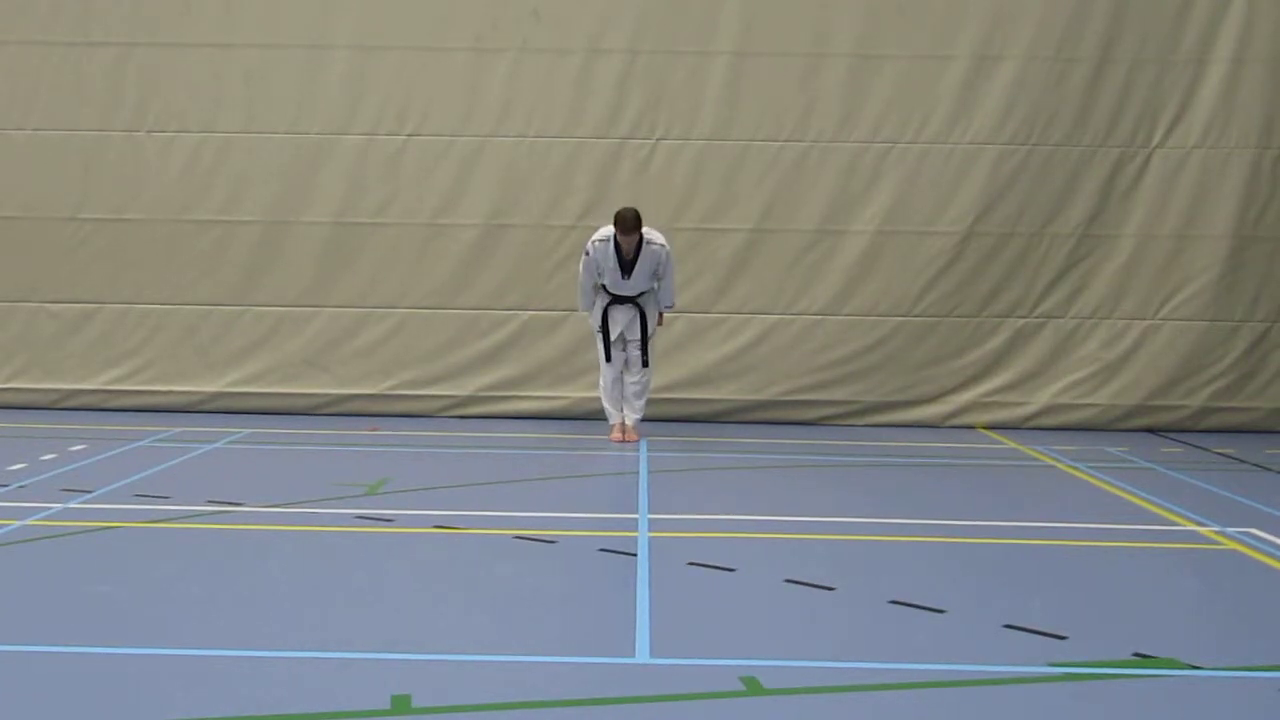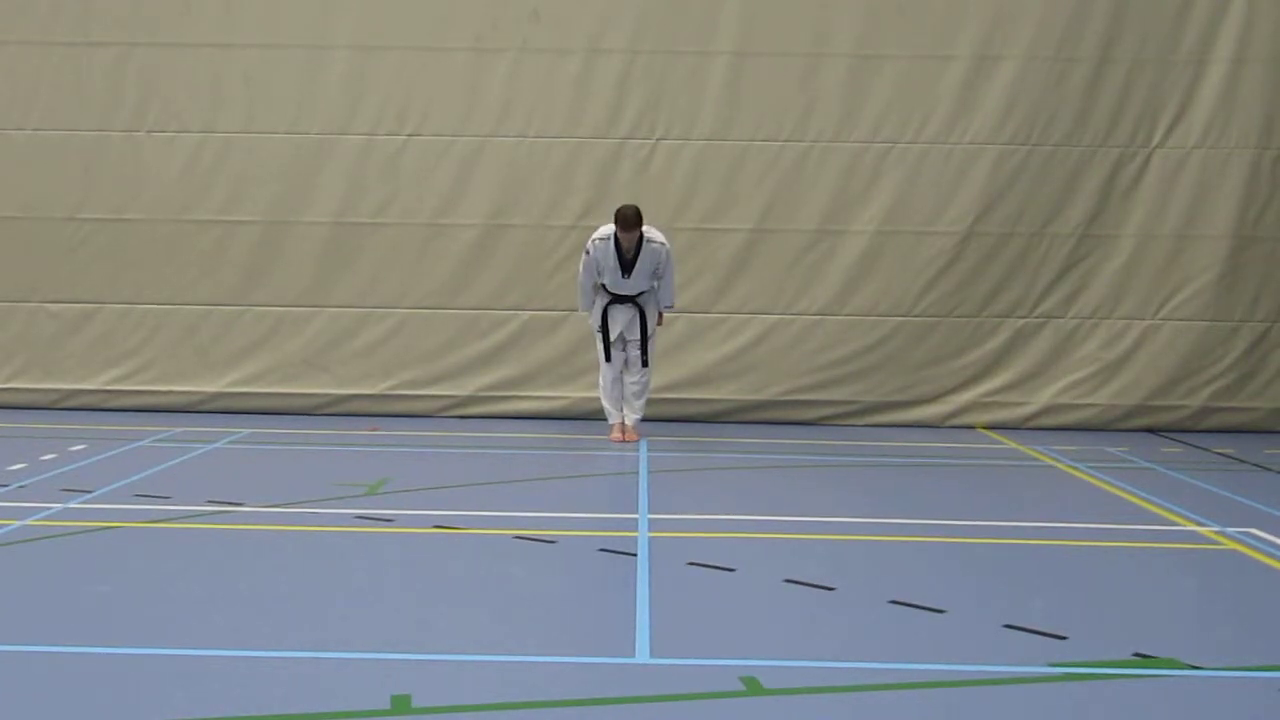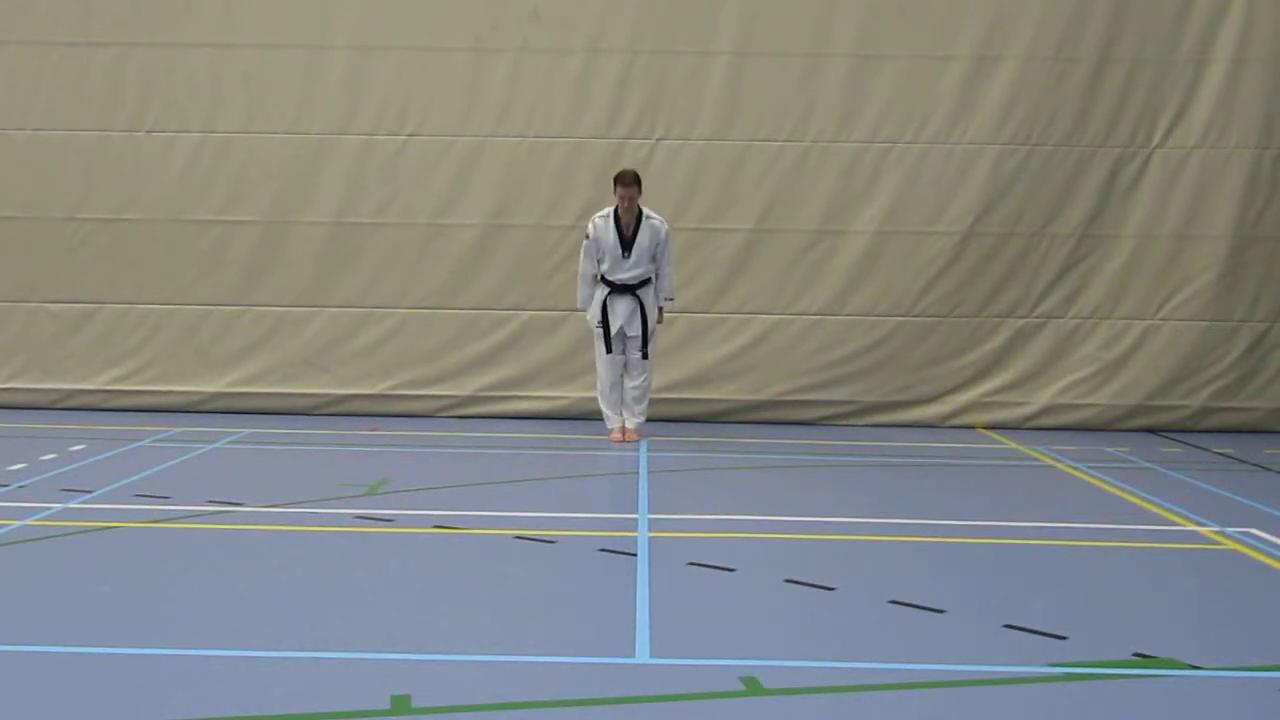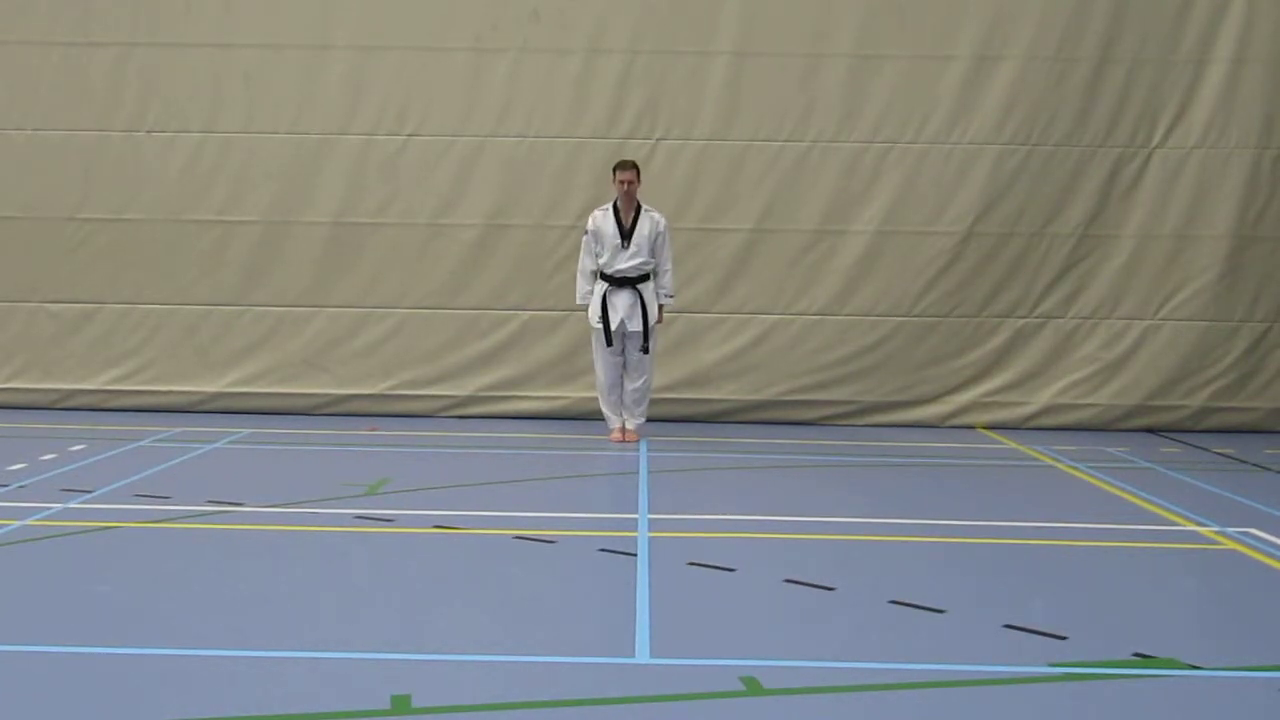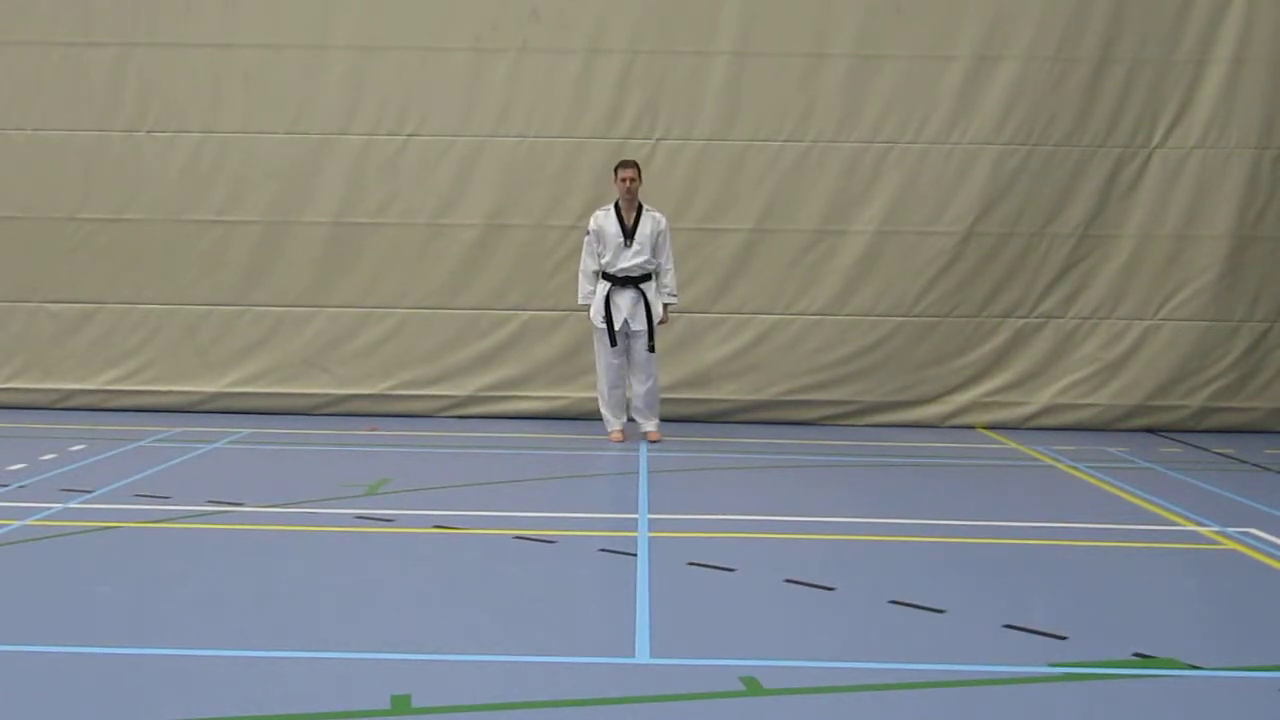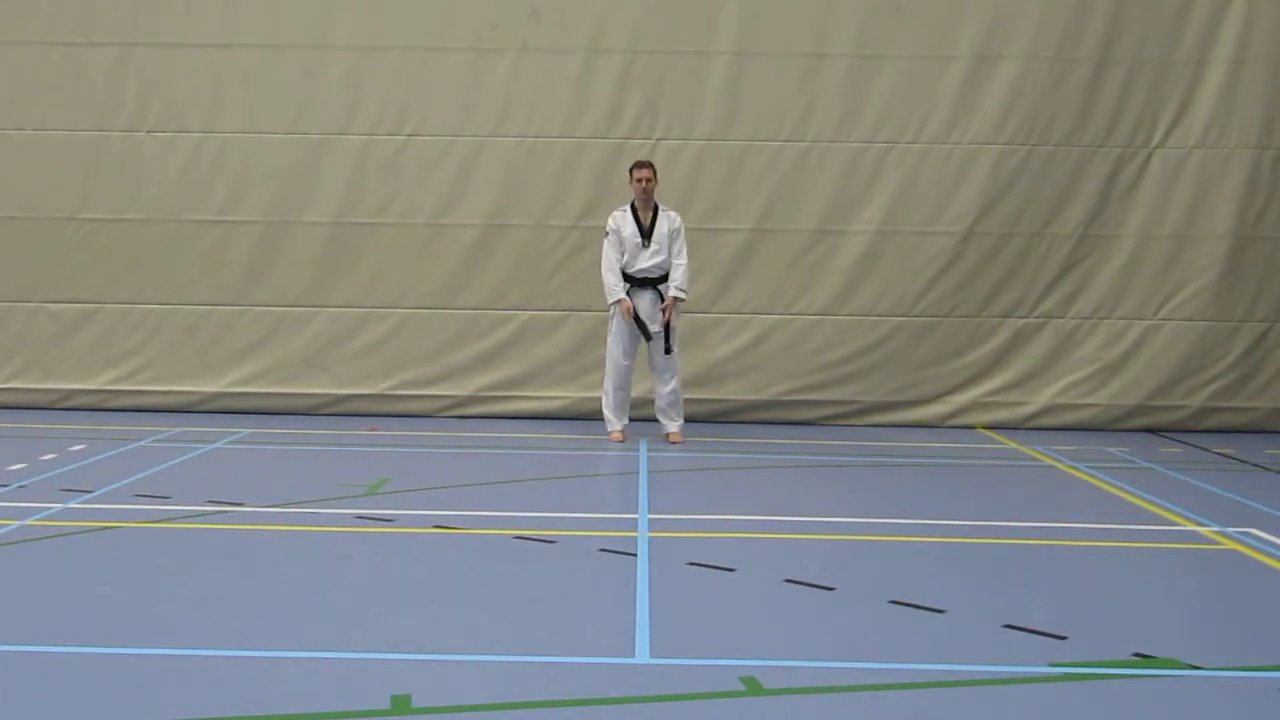
dt=0.5s
person 1, frame 1
left shoulder: (658, 247)
right shoulder: (597, 244)
left elbow: (665, 281)
right elbow: (587, 280)
left wrist: (662, 311)
right wrist: (590, 310)
left hip: (642, 306)
right hip: (609, 306)
left knee: (638, 366)
right knee: (610, 365)
left ankle: (631, 422)
right ankle: (616, 421)
person 1, frame 2
left shoulder: (658, 246)
right shoulder: (598, 243)
left elbow: (665, 280)
right elbow: (587, 279)
left wrist: (661, 311)
right wrist: (590, 310)
left hip: (642, 306)
right hip: (609, 306)
left knee: (638, 366)
right knee: (610, 366)
left ankle: (631, 422)
right ankle: (615, 421)
person 1, frame 3
left shoulder: (658, 226)
right shoulder: (598, 224)
left elbow: (664, 269)
right elbow: (587, 268)
left wrist: (661, 306)
right wrist: (588, 307)
left hip: (641, 301)
right hip: (608, 301)
left knee: (639, 367)
right knee: (608, 367)
left ankle: (632, 424)
right ankle: (614, 423)
person 1, frame 4
left shoulder: (655, 221)
right shoulder: (598, 219)
left elbow: (664, 266)
right elbow: (587, 264)
left wrist: (661, 305)
right wrist: (587, 303)
left hip: (641, 297)
right hip: (607, 297)
left knee: (639, 366)
right knee: (608, 366)
left ankle: (632, 423)
right ankle: (615, 423)
person 1, frame 5
left shoulder: (656, 220)
right shoulder: (599, 219)
left elbow: (665, 265)
right elbow: (589, 264)
left wrist: (665, 304)
right wrist: (589, 303)
left hip: (643, 297)
right hip: (610, 297)
left knee: (645, 366)
right knee: (610, 366)
left ankle: (649, 423)
right ankle: (615, 424)
person 1, frame 6
left shoulder: (672, 220)
right shoulder: (617, 219)
left elbow: (680, 262)
right elbow: (610, 264)
left wrist: (672, 298)
right wrist: (621, 300)
left hip: (660, 297)
right hip: (628, 298)
left knee: (666, 365)
right knee: (618, 364)
left ankle: (672, 425)
right ankle: (616, 424)
